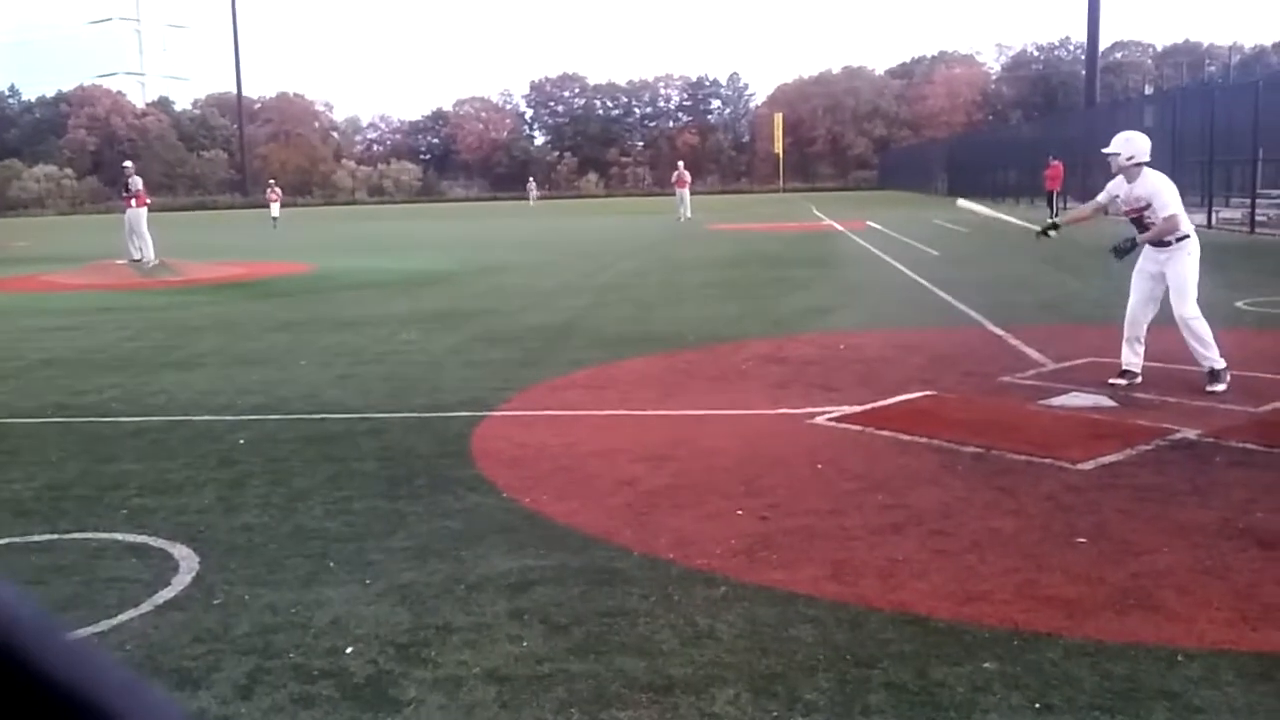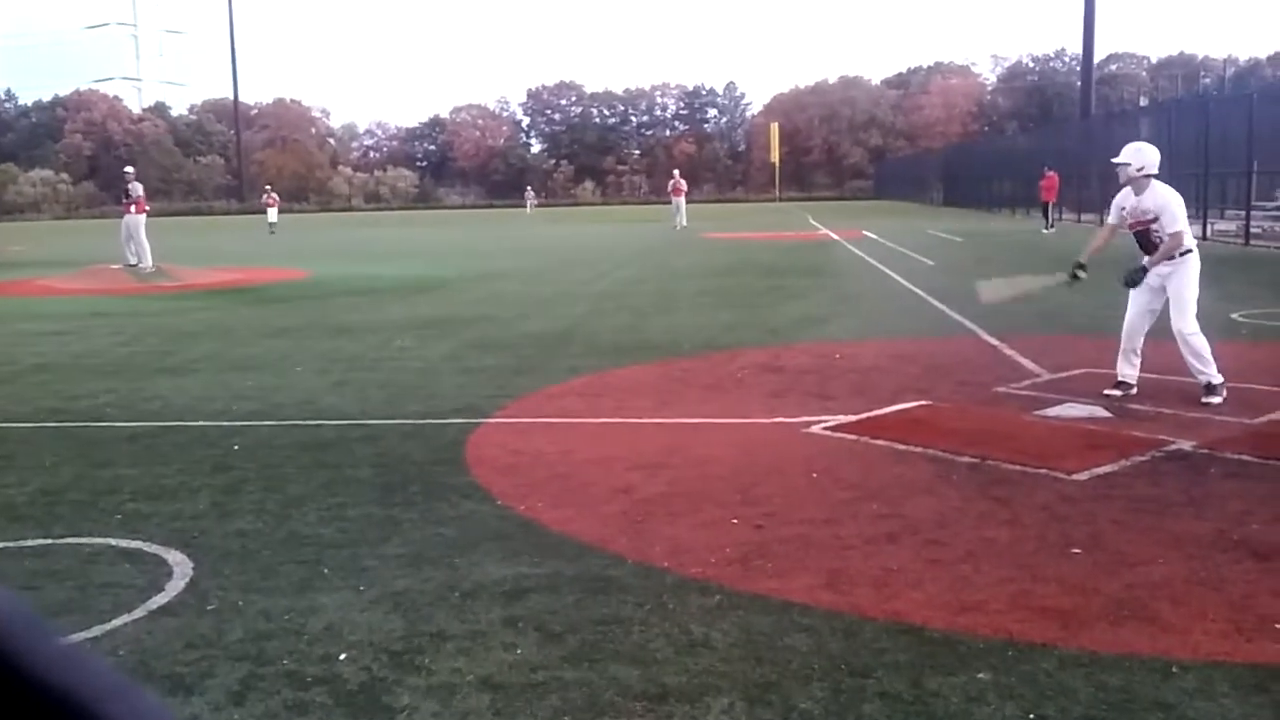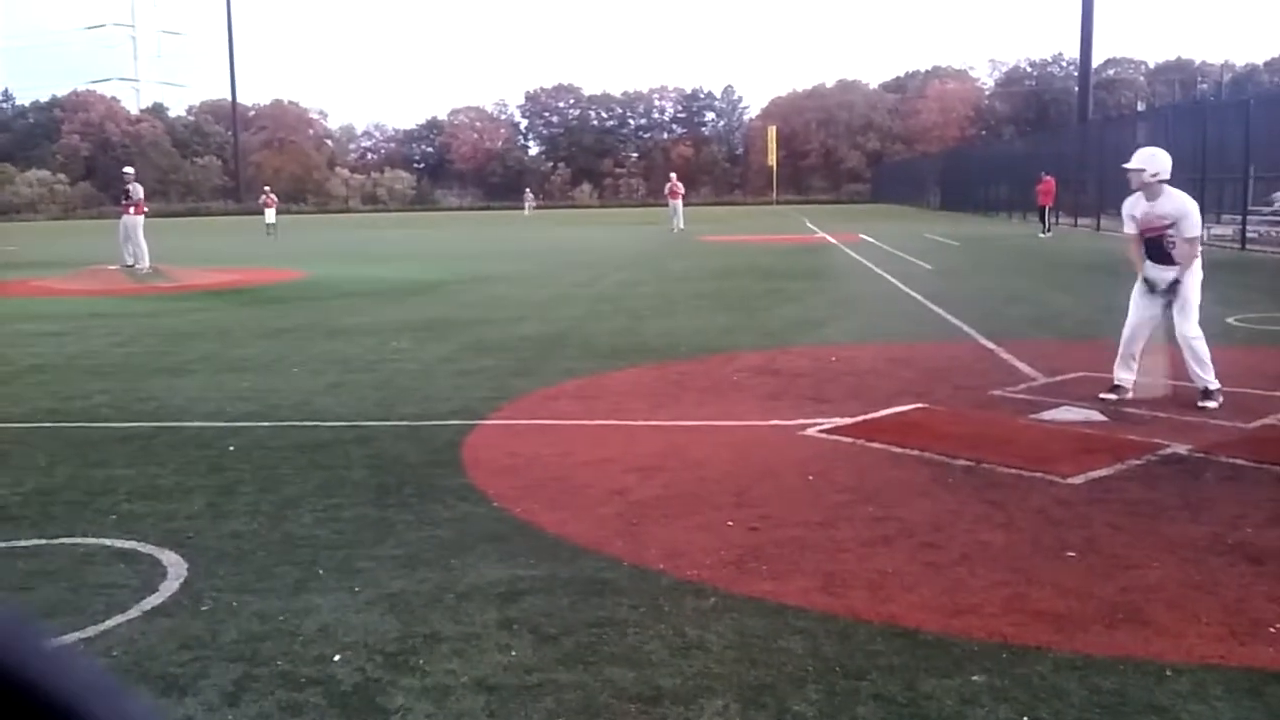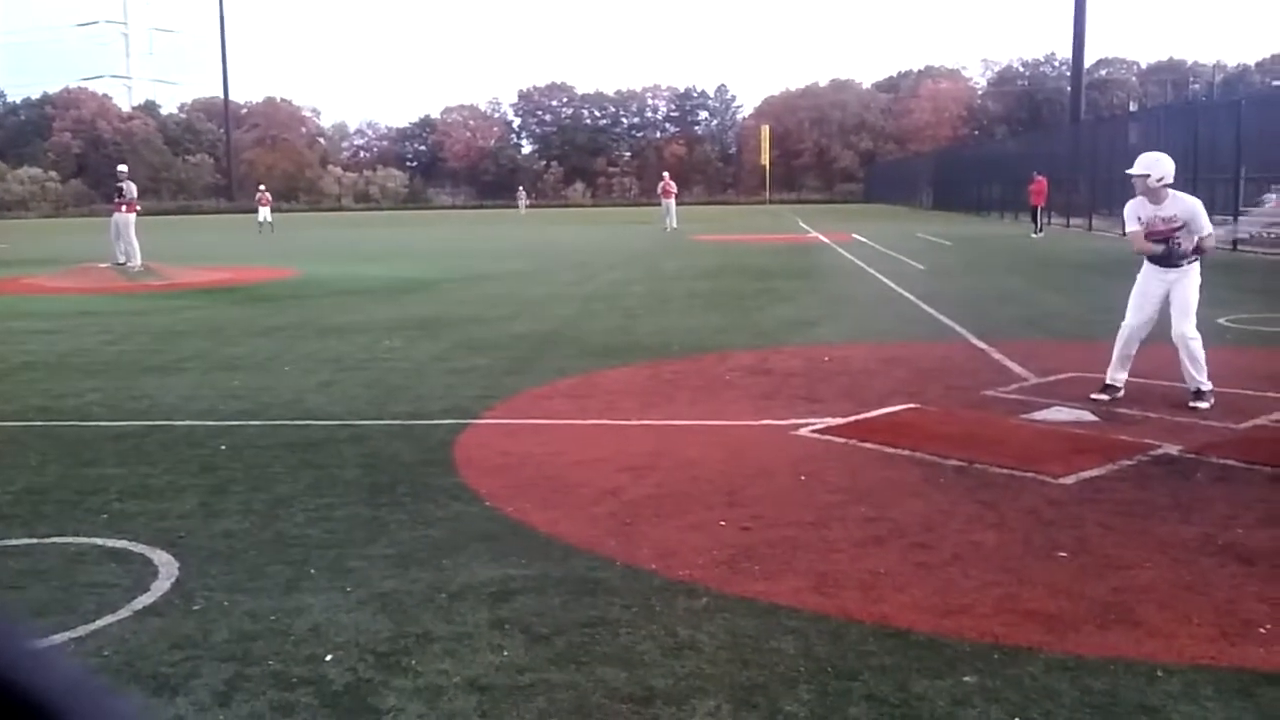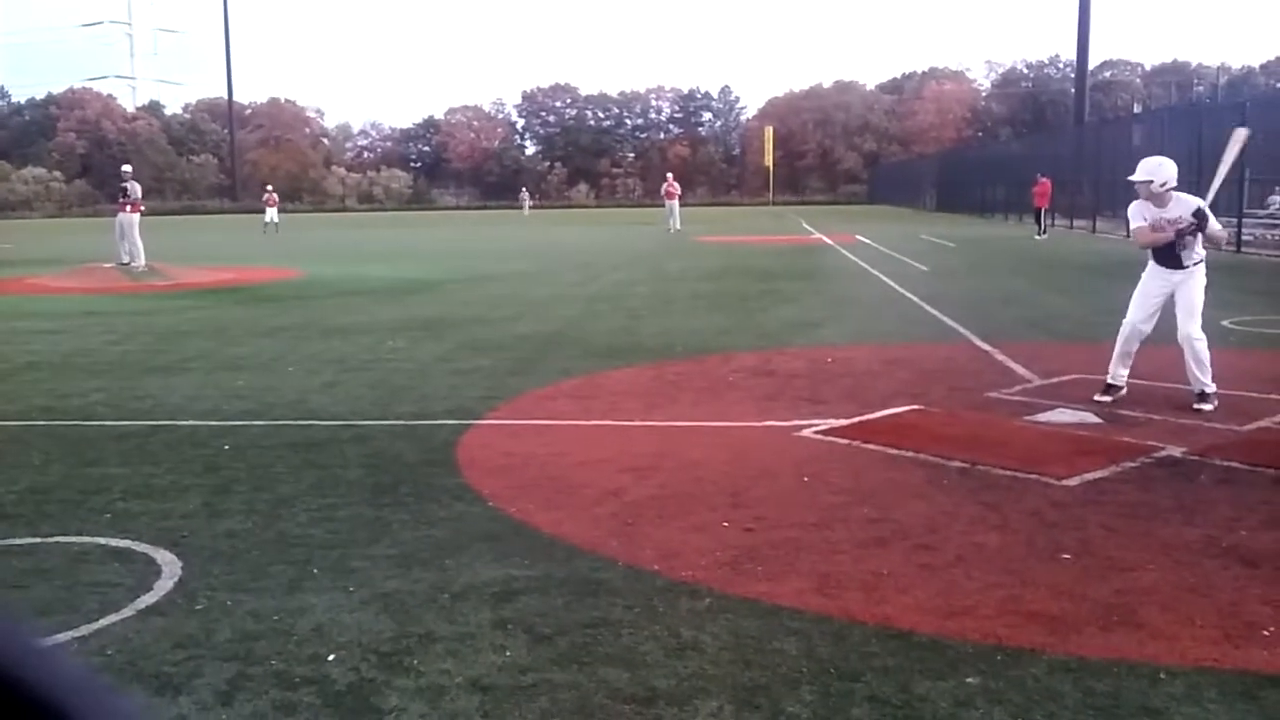
dt=0.2s
person 1, frame 1
left shoulder: (1157, 184)
right shoulder: (1117, 186)
left elbow: (1171, 225)
right elbow: (1091, 208)
left wrist: (1134, 241)
right wrist: (1057, 224)
left hip: (1179, 248)
right hip: (1152, 251)
left knee: (1185, 311)
right knee: (1136, 311)
left ankle: (1217, 368)
right ankle: (1130, 369)
person 1, frame 2
left shoulder: (1166, 198)
right shoulder: (1122, 199)
left elbow: (1175, 242)
right elbow: (1106, 232)
left wrist: (1144, 269)
right wrist: (1082, 261)
left hip: (1181, 263)
right hip: (1149, 264)
left knee: (1183, 326)
right knee: (1133, 323)
left ankle: (1213, 382)
right ankle: (1126, 380)
person 1, frame 3
left shoulder: (1183, 203)
right shoulder: (1131, 205)
left elbow: (1193, 246)
right elbow: (1133, 245)
left wrist: (1177, 280)
right wrist: (1144, 277)
left hip: (1185, 272)
right hip: (1154, 270)
left knee: (1187, 331)
right knee: (1134, 326)
left ankle: (1210, 387)
right ankle: (1123, 383)
person 1, frame 4
left shoulder: (1189, 205)
right shoulder: (1133, 207)
left elbow: (1209, 240)
right elbow: (1137, 245)
left wrist: (1200, 247)
right wrist: (1166, 250)
left hip: (1185, 272)
right hip: (1153, 271)
left knee: (1184, 331)
right knee: (1131, 327)
left ankle: (1202, 388)
right ankle: (1114, 382)
person 1, frame 5
left shoulder: (1192, 205)
right shoulder: (1137, 208)
left elbow: (1220, 239)
right elbow: (1143, 240)
left wrist: (1204, 227)
right wrist: (1180, 232)
left hip: (1190, 273)
right hip: (1158, 272)
left knee: (1190, 332)
right knee: (1132, 324)
left ankle: (1206, 389)
right ankle: (1116, 382)
